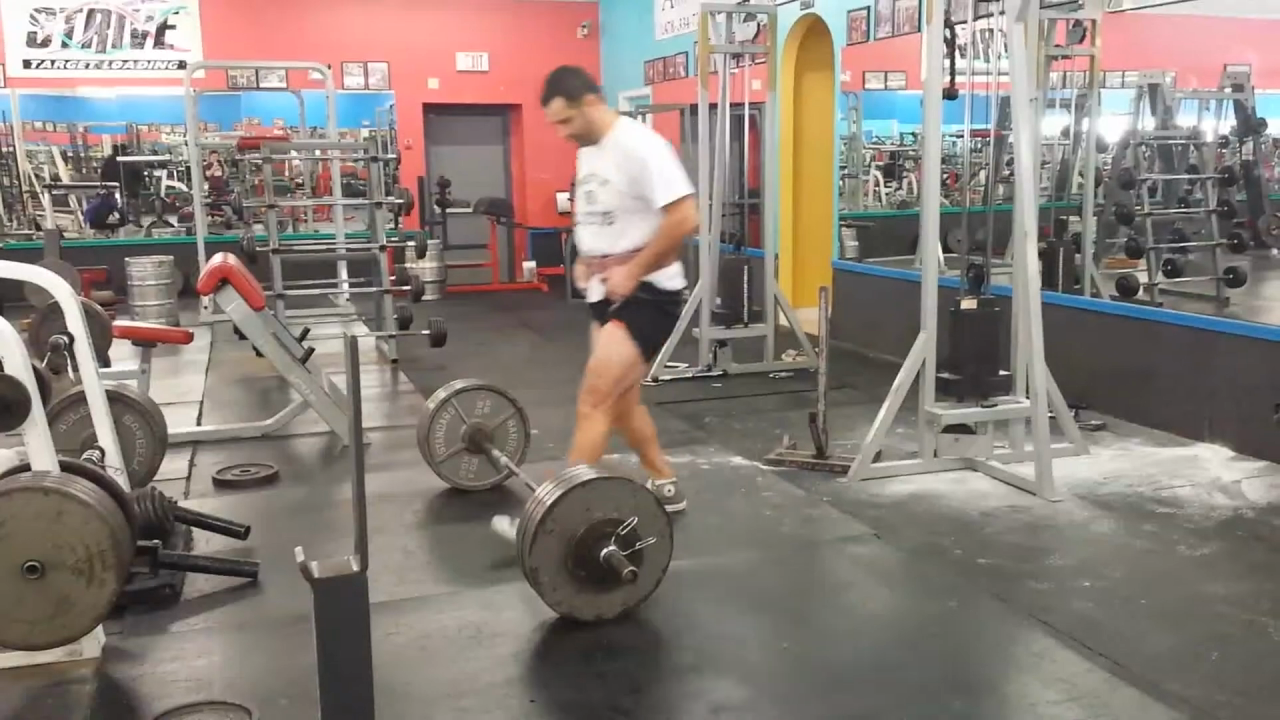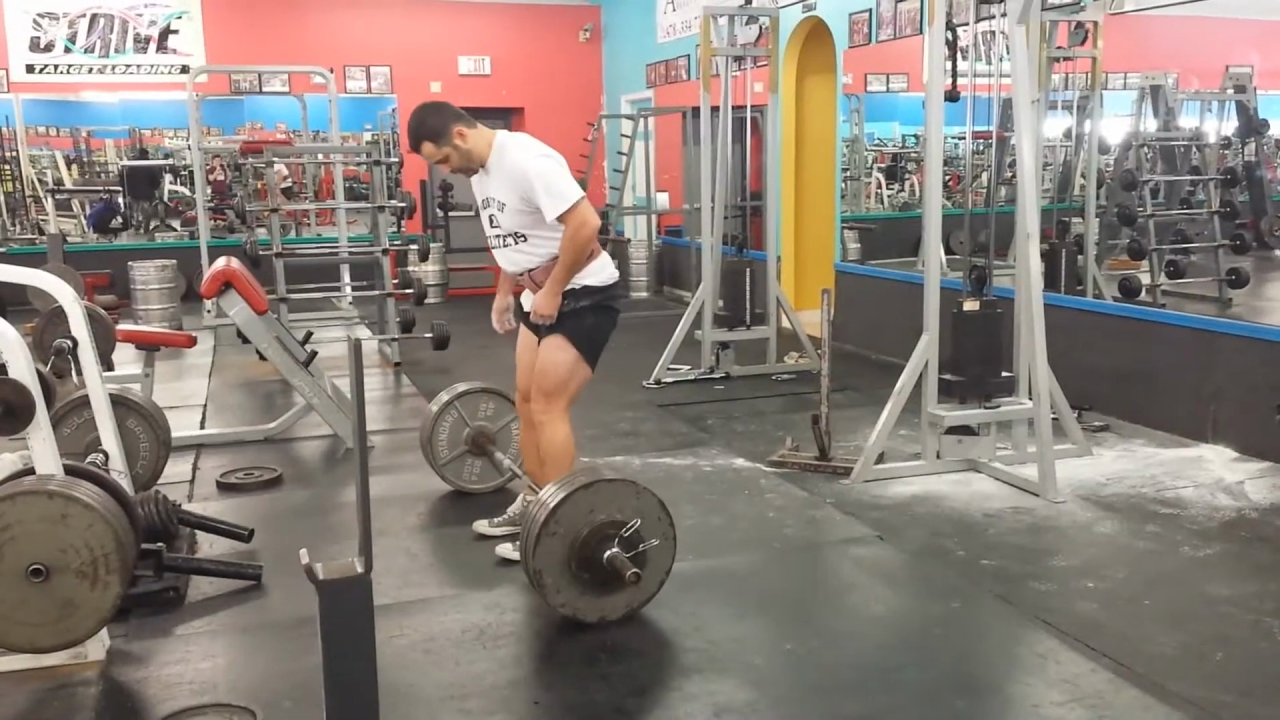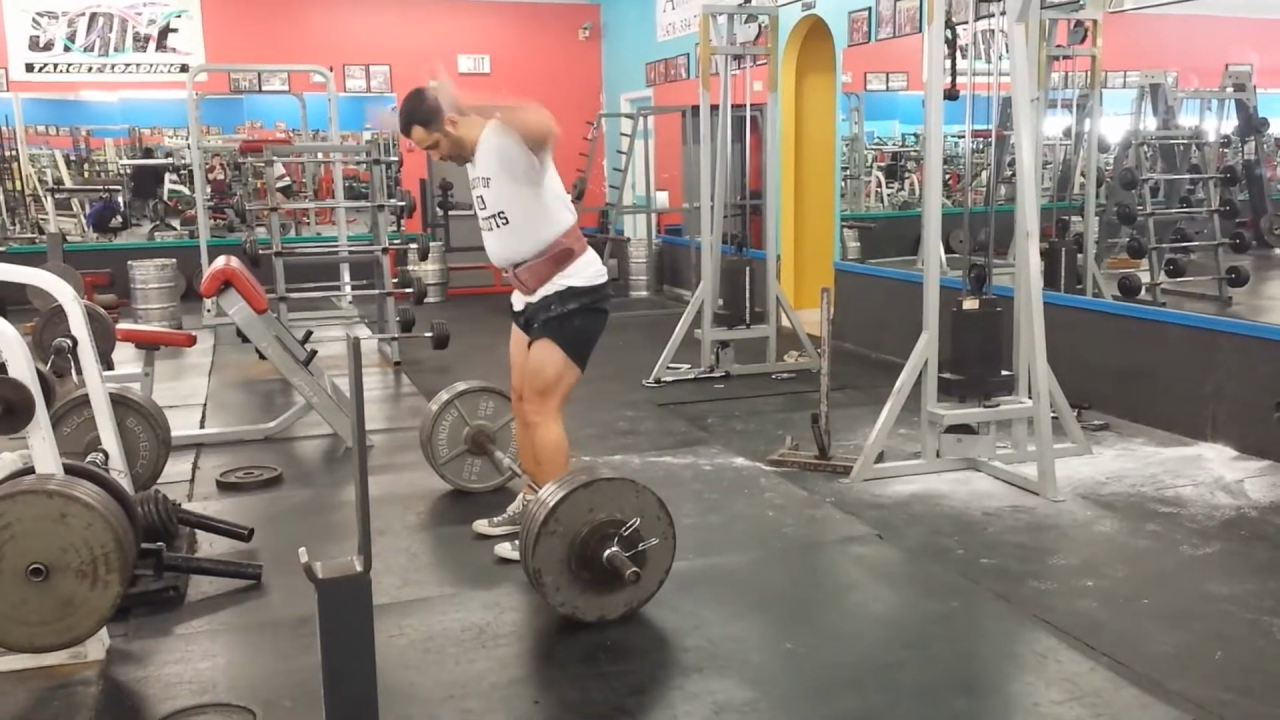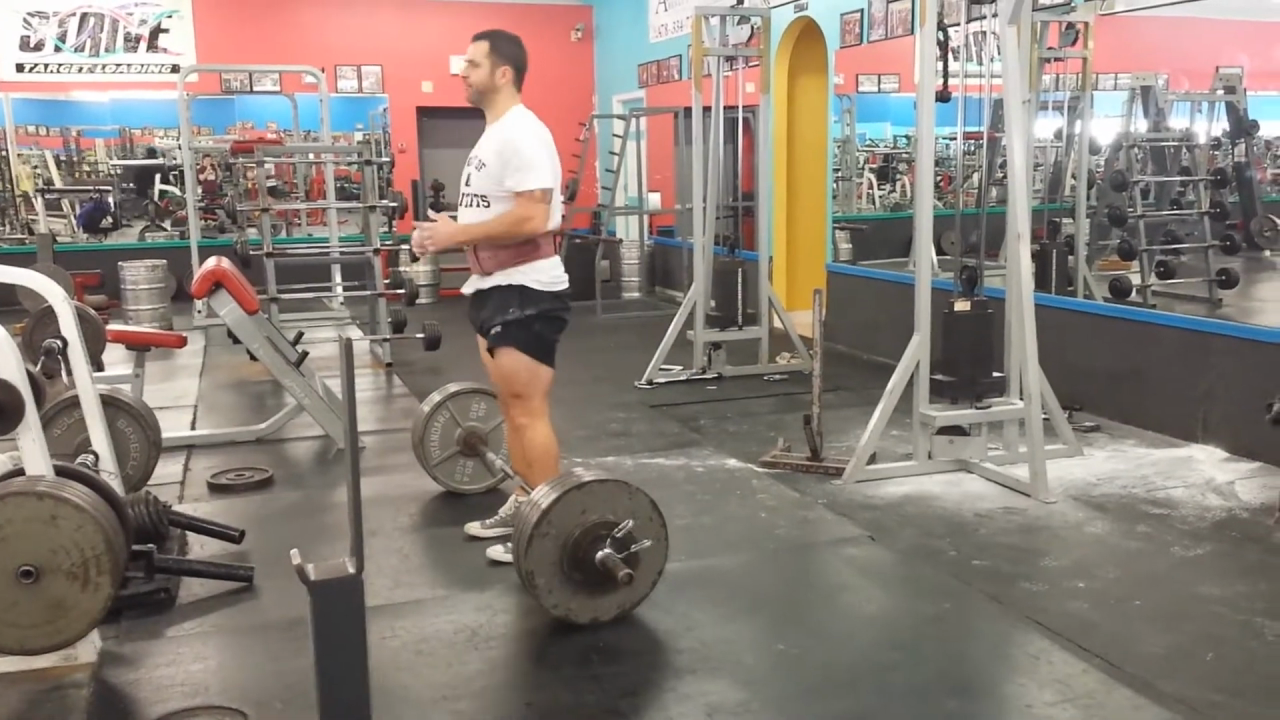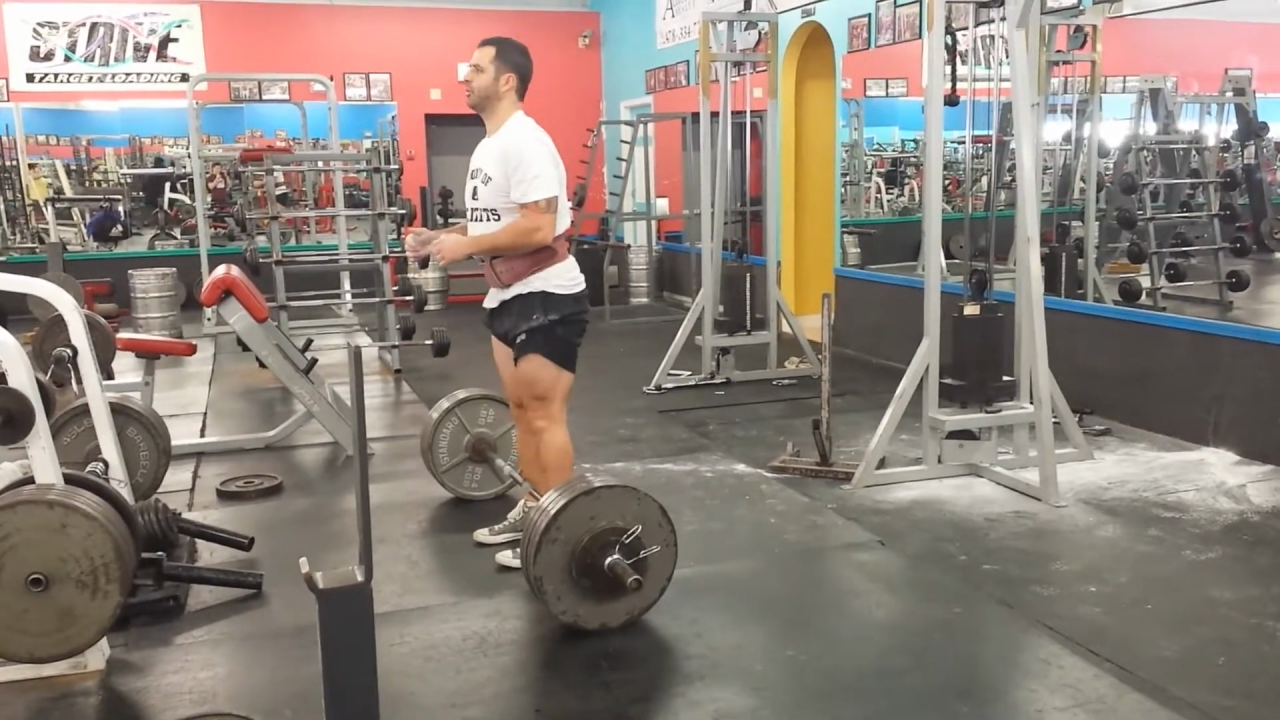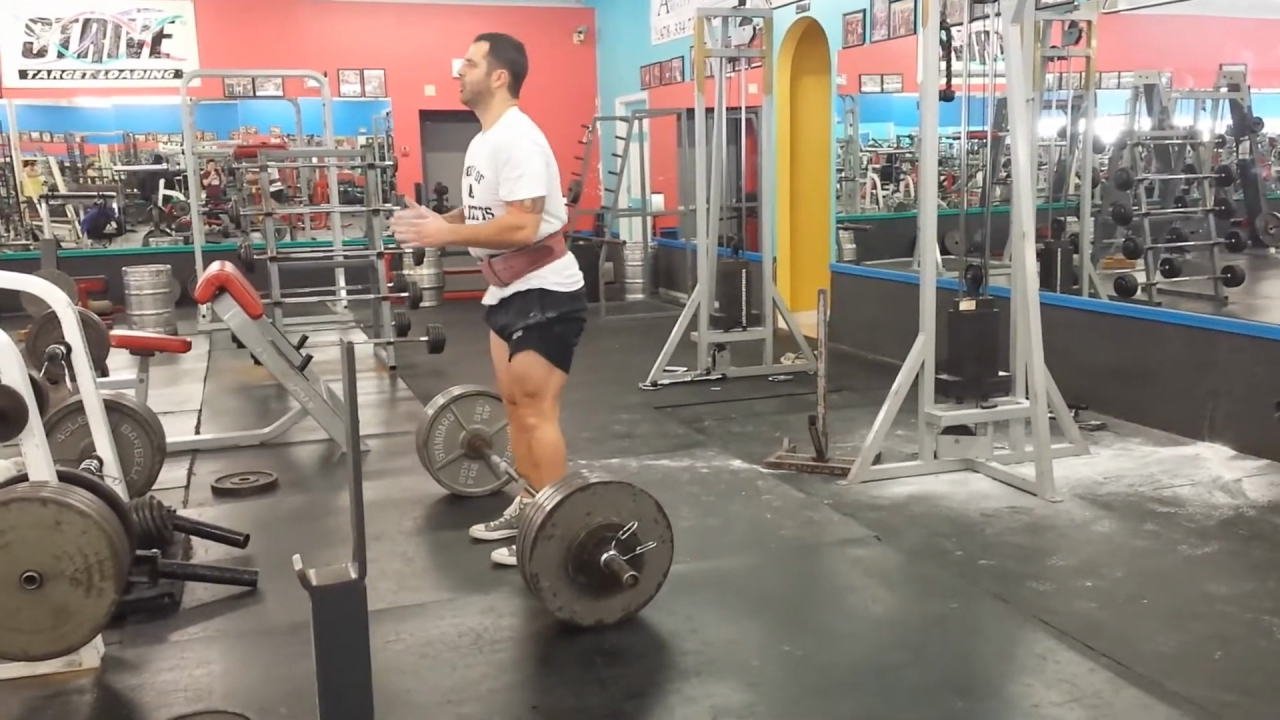
dt=0.7s
person 1, frame 1
left shoulder: (640, 147)
right shoulder: (588, 151)
left elbow: (685, 218)
left wrist: (634, 271)
right wrist: (585, 258)
left hip: (647, 293)
right hip: (608, 292)
left knee: (594, 399)
right knee: (619, 399)
right ankle: (665, 485)
person 1, frame 2
left shoulder: (527, 160)
right shoulder: (481, 171)
left elbow: (585, 223)
left wrist: (554, 292)
right wrist: (505, 292)
left hip: (583, 292)
right hip: (542, 295)
left knee: (547, 407)
right knee: (526, 401)
right ankle: (534, 503)
person 1, frame 3
left shoulder: (506, 138)
right shoulder: (477, 150)
left elbow: (545, 127)
left wrist: (464, 100)
right wrist: (404, 116)
left hip: (572, 289)
right hip: (534, 291)
left knee: (540, 408)
right knee: (523, 401)
right ankle: (532, 503)
person 1, frame 4
left shoulder: (522, 133)
right shoulder: (495, 134)
left elbow: (531, 218)
left wrist: (458, 235)
right wrist: (450, 226)
left hip: (525, 291)
right hip: (496, 288)
left knee: (528, 412)
right knee: (512, 408)
right ankle: (525, 505)
person 1, frame 5
left shoulder: (524, 143)
right shoulder: (488, 146)
left elbow: (537, 229)
left wrist: (462, 246)
right wrist: (442, 236)
left hip: (546, 297)
right hip: (509, 297)
left knee: (544, 417)
right knee: (522, 411)
right ankle: (533, 510)
person 1, frame 6
left shoulder: (515, 140)
right shoulder: (486, 140)
left elbow: (521, 227)
left wrist: (444, 234)
right wrist: (437, 219)
left hip: (545, 293)
right hip: (510, 293)
left knee: (537, 414)
right knee: (515, 406)
right ankle: (528, 508)
